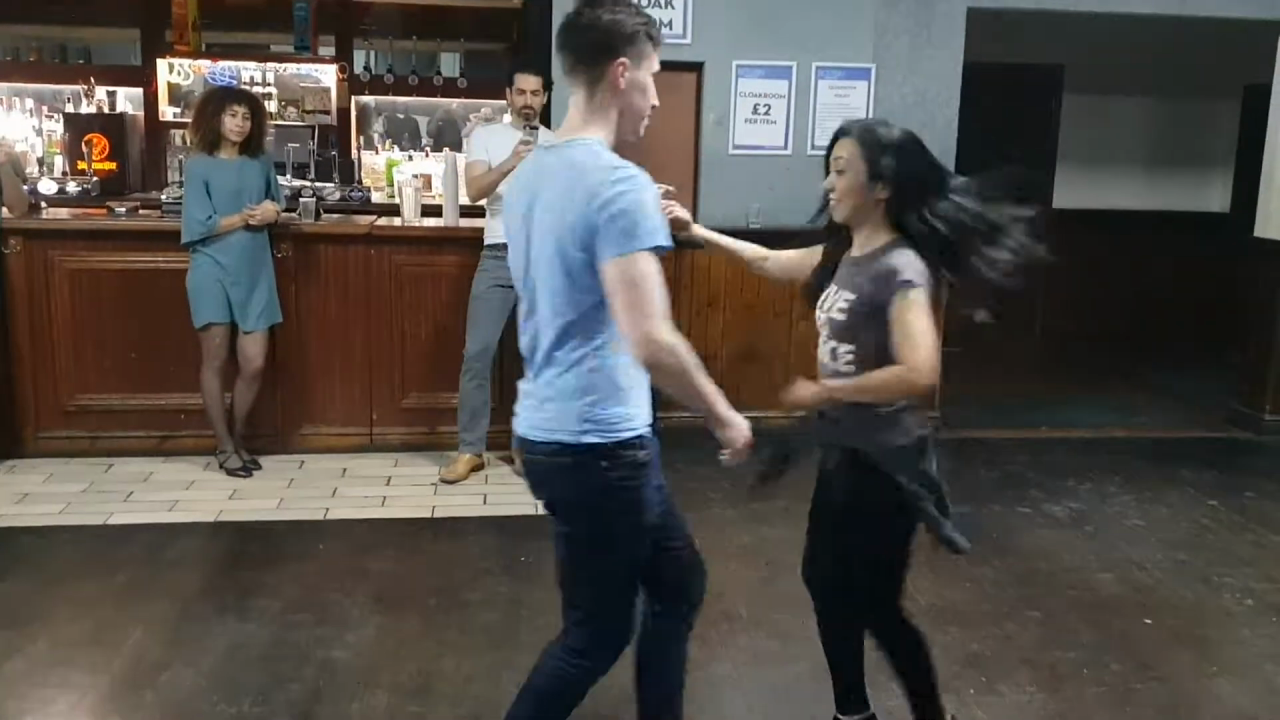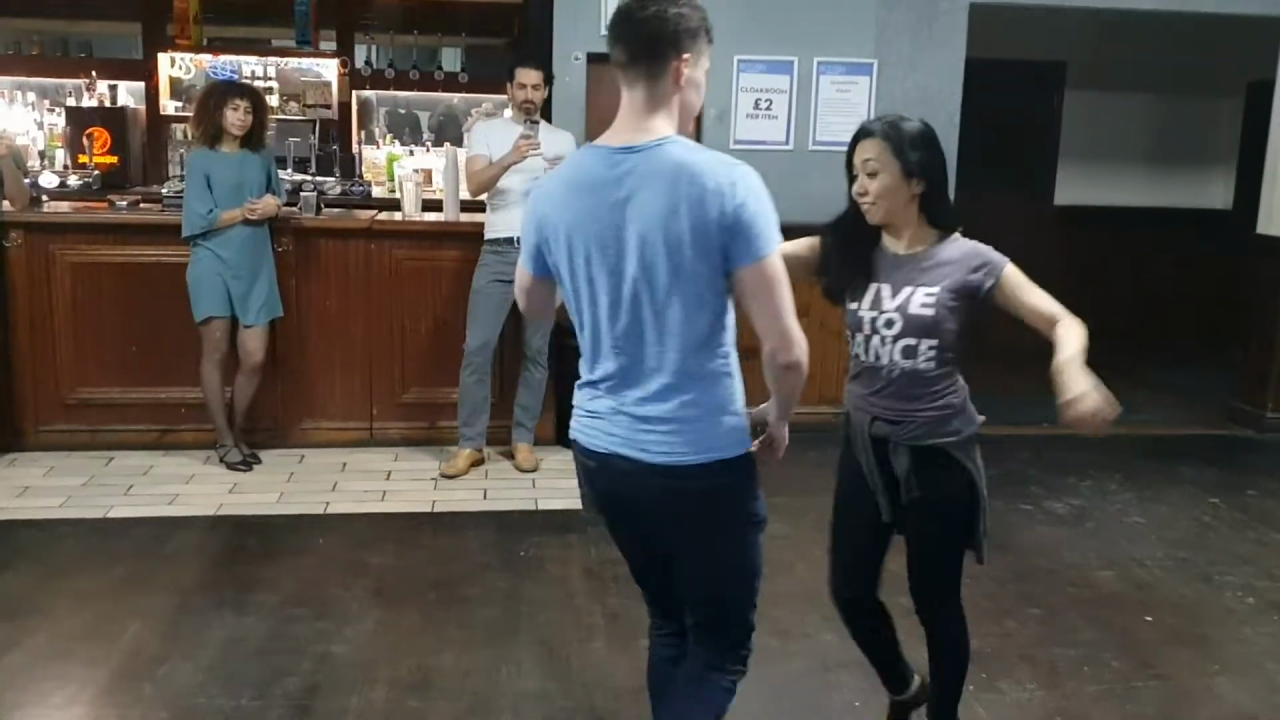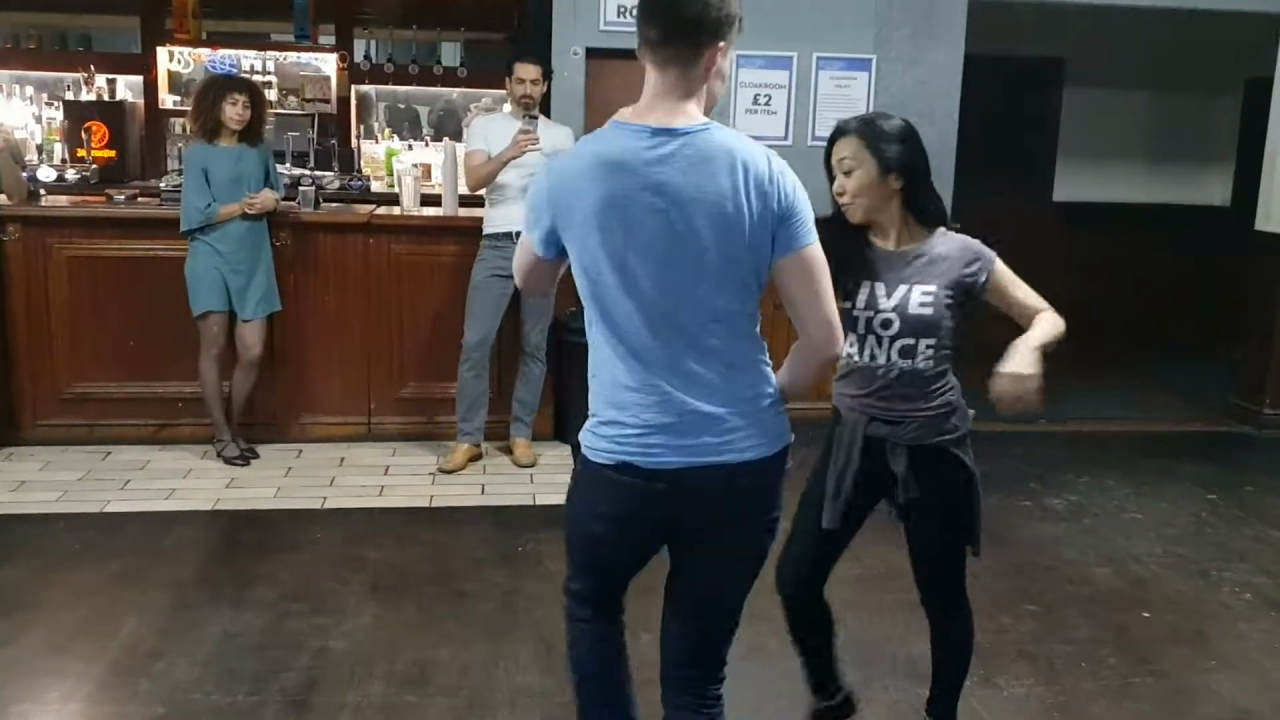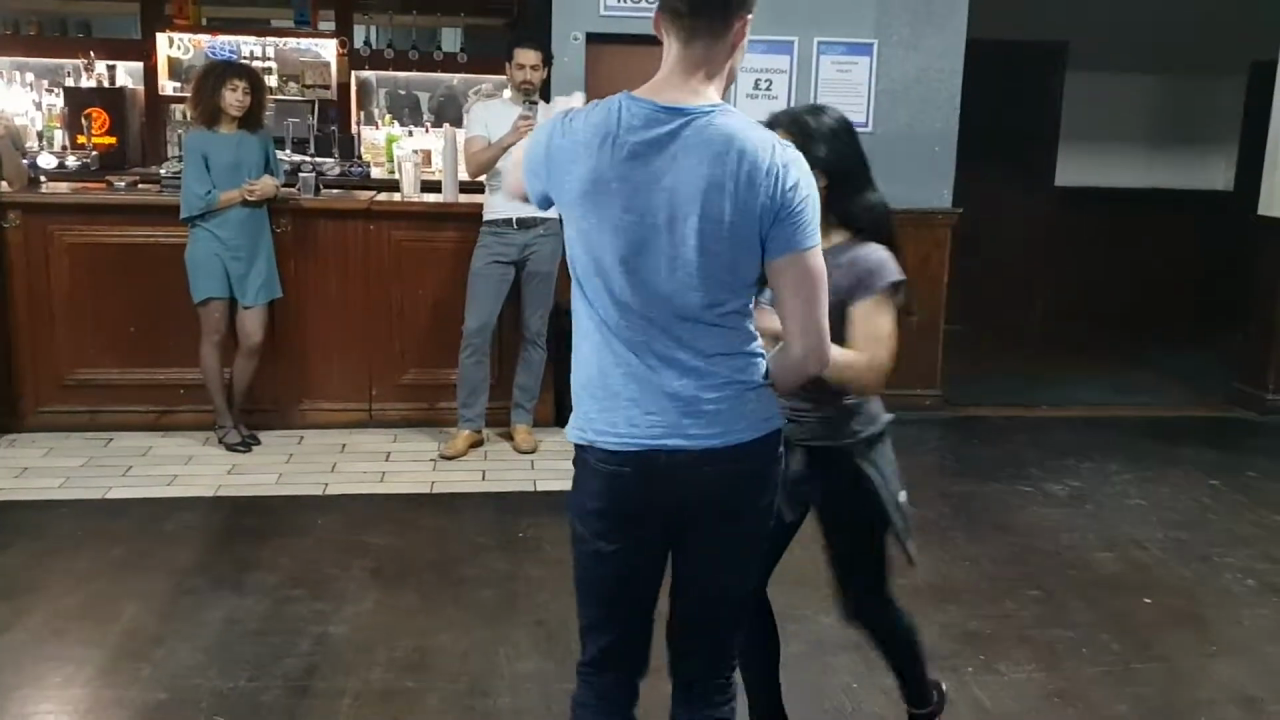
dt=0.3s
person 1, frame 1
left shoulder: (530, 175)
right shoulder: (620, 183)
right elbow: (653, 340)
right wrist: (724, 417)
left hip: (564, 434)
right hip: (594, 445)
left knee: (678, 585)
right knee: (598, 630)
person 1, frame 2
left shoulder: (555, 190)
right shoulder: (729, 184)
left elbow: (532, 306)
right elbow: (788, 350)
right wrist: (779, 417)
left hip: (604, 454)
right hip: (706, 461)
left knee: (671, 620)
right knee: (719, 648)
person 1, frame 3
left shoulder: (570, 174)
right shoulder: (766, 175)
left elbow: (528, 280)
right elbow: (824, 341)
right wrist: (763, 399)
left hip: (622, 463)
right hip: (744, 464)
left knee: (589, 606)
person 1, frame 4
left shoulder: (571, 140)
right shoulder: (774, 165)
left elbow: (521, 185)
right elbow: (809, 353)
right wrist: (746, 388)
left hip: (617, 457)
right hip: (734, 456)
person 2, frame 1
left shoulder: (900, 270)
right shoulder: (847, 253)
left elbow: (920, 372)
right elbow: (780, 264)
left wrist: (824, 392)
right wrist: (701, 234)
left hip: (883, 456)
right hip: (849, 449)
left knee: (873, 603)
right knee: (824, 580)
person 2, frame 2
left shoulder: (968, 261)
right shoulder: (844, 249)
left elbow: (1061, 321)
left wrist: (1073, 370)
left hip: (939, 451)
right hip: (865, 446)
left knee: (936, 599)
right knee: (848, 590)
person 2, frame 3
left shoulder: (958, 256)
right shoulder: (835, 248)
left elbow: (1047, 317)
left wrist: (1025, 349)
left hip: (932, 448)
right hip: (854, 440)
left knee: (943, 597)
right knee: (796, 580)
person 2, frame 4
left shoulder: (868, 265)
left elbow: (866, 373)
left wrist: (777, 329)
left hip: (844, 450)
right hip: (784, 441)
left knee: (864, 599)
person 3, frame 1
right shoulder: (485, 136)
right elbow: (474, 191)
right wrist: (510, 164)
right hip: (497, 257)
right knee: (478, 353)
right ankle: (470, 449)
person 3, frame 2
left shoulder: (563, 140)
right shoulder: (486, 131)
right elbow: (474, 186)
right wrist: (509, 158)
right hip: (498, 252)
left knee: (537, 350)
right knee: (477, 347)
left ankle: (523, 439)
right ankle: (471, 444)
person 3, frame 3
left shoulder: (561, 135)
right shoulder: (484, 126)
right elbow: (473, 181)
right wrist: (508, 154)
right hip: (497, 246)
left knee: (534, 345)
right knee: (475, 342)
left ankle: (521, 434)
right ankle: (468, 438)
person 3, frame 4
right shoulder: (484, 111)
right elbow: (473, 167)
right wrist: (508, 140)
left hip: (543, 233)
right hip: (497, 232)
left knee: (535, 331)
right knee: (476, 328)
left ankle: (522, 421)
right ankle: (469, 425)
person 4, frame 1
left shoulder: (260, 163)
right shoulder: (199, 165)
left elbow: (275, 206)
right elbow: (201, 226)
left wrist: (272, 213)
right wrist: (247, 216)
left hip: (254, 272)
right hip: (213, 271)
left knee: (254, 363)
right knee: (216, 360)
left ankle: (238, 439)
right ankle: (224, 446)
person 4, frame 2
left shoulder: (261, 158)
right shoulder: (200, 159)
left elbow: (276, 199)
right elbow: (201, 219)
left wrist: (273, 207)
right wrist: (245, 211)
left hip: (254, 266)
right hip: (213, 264)
left knee: (254, 357)
right knee: (216, 354)
left ankle: (236, 433)
right ankle: (223, 440)
person 4, frame 3
left shoulder: (259, 152)
right shoulder: (198, 153)
left elbow: (274, 195)
right elbow: (199, 214)
left wrist: (271, 202)
right wrist: (244, 205)
left hip: (252, 260)
right hip: (211, 258)
left knee: (252, 352)
right knee: (213, 347)
left ankle: (234, 428)
right ankle: (221, 435)
person 4, frame 4
left shoulder: (259, 138)
right shoulder: (198, 139)
left elbow: (275, 180)
right elbow: (200, 200)
left wrist: (272, 188)
right wrist: (246, 191)
left hip: (253, 246)
right hip: (212, 245)
left knee: (253, 338)
right knee: (215, 334)
left ankle: (236, 414)
right ankle: (223, 421)
